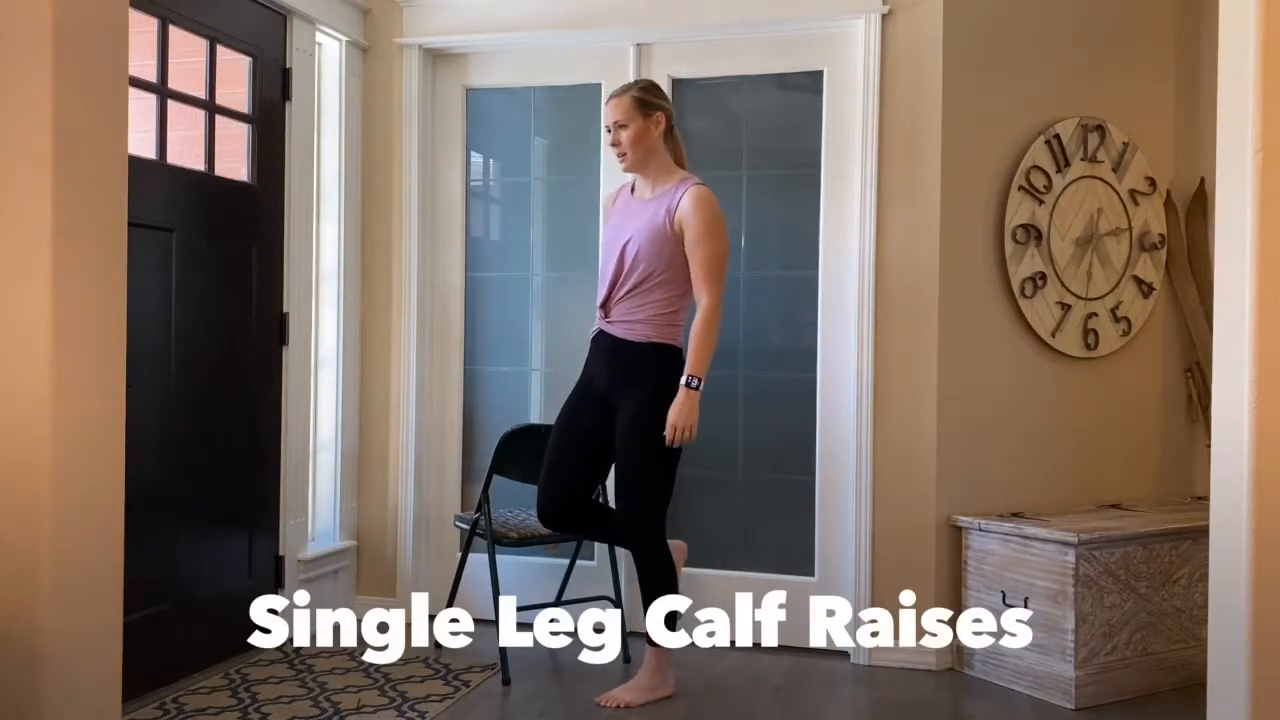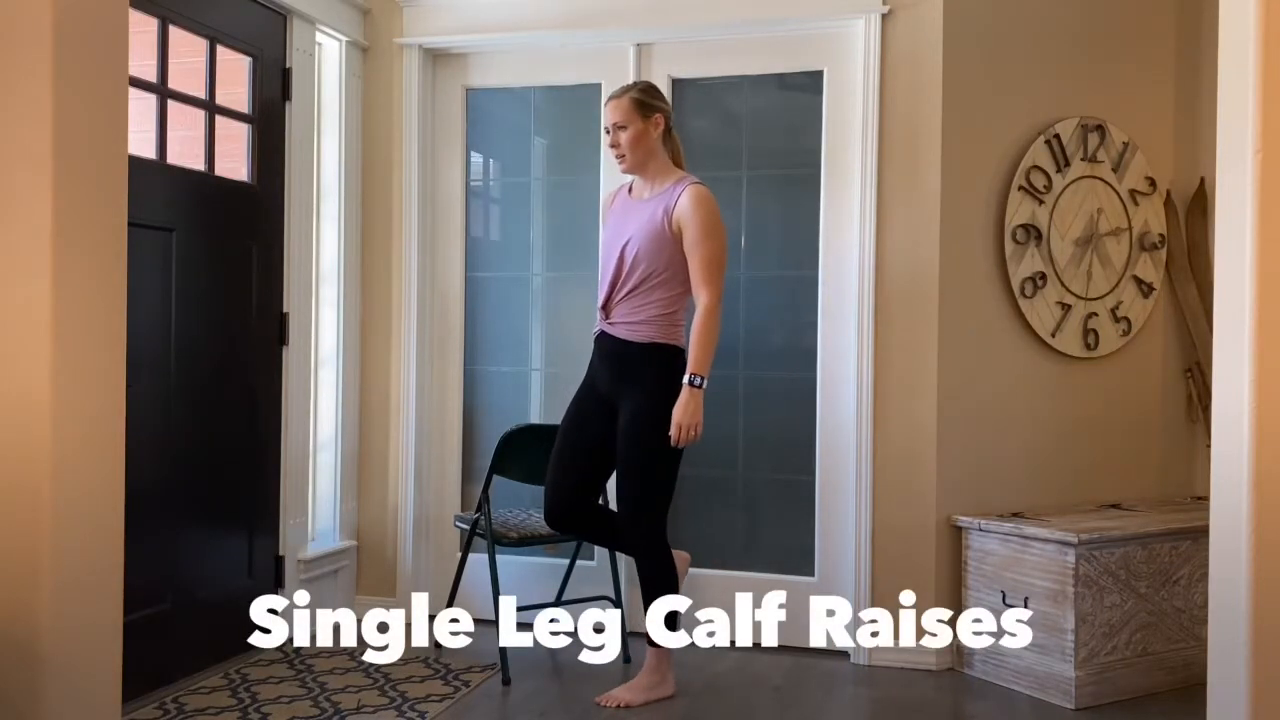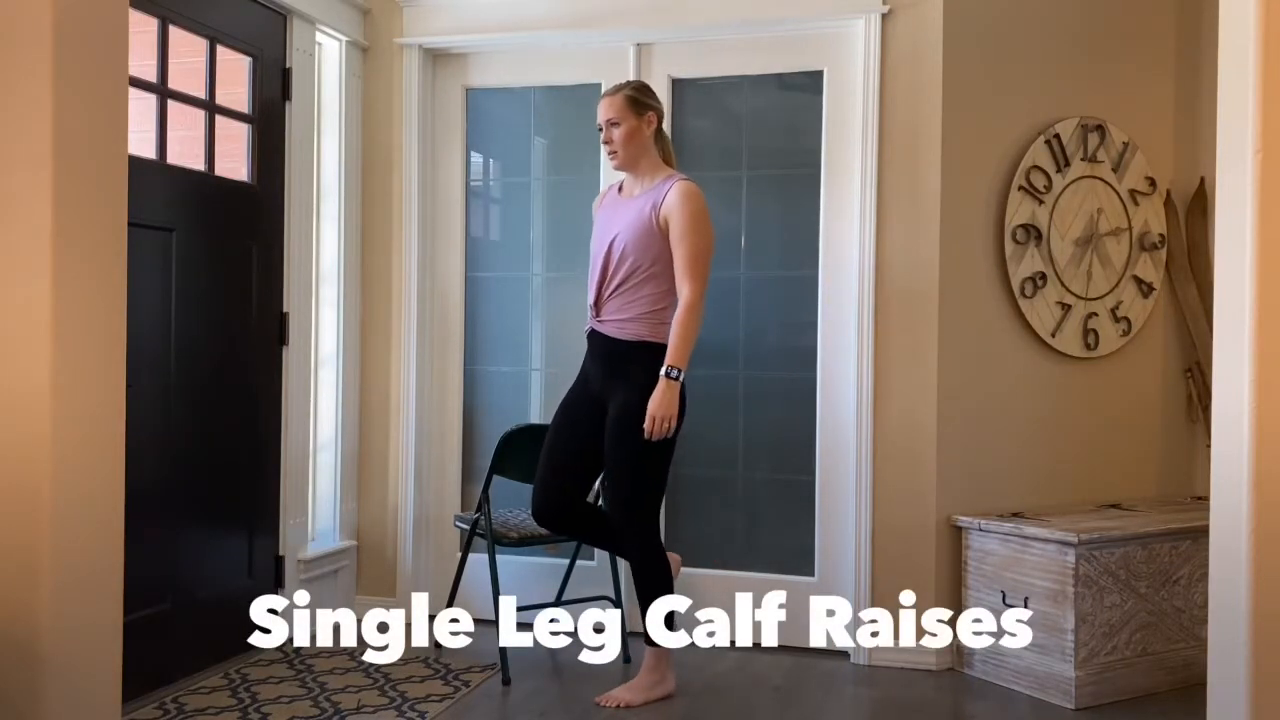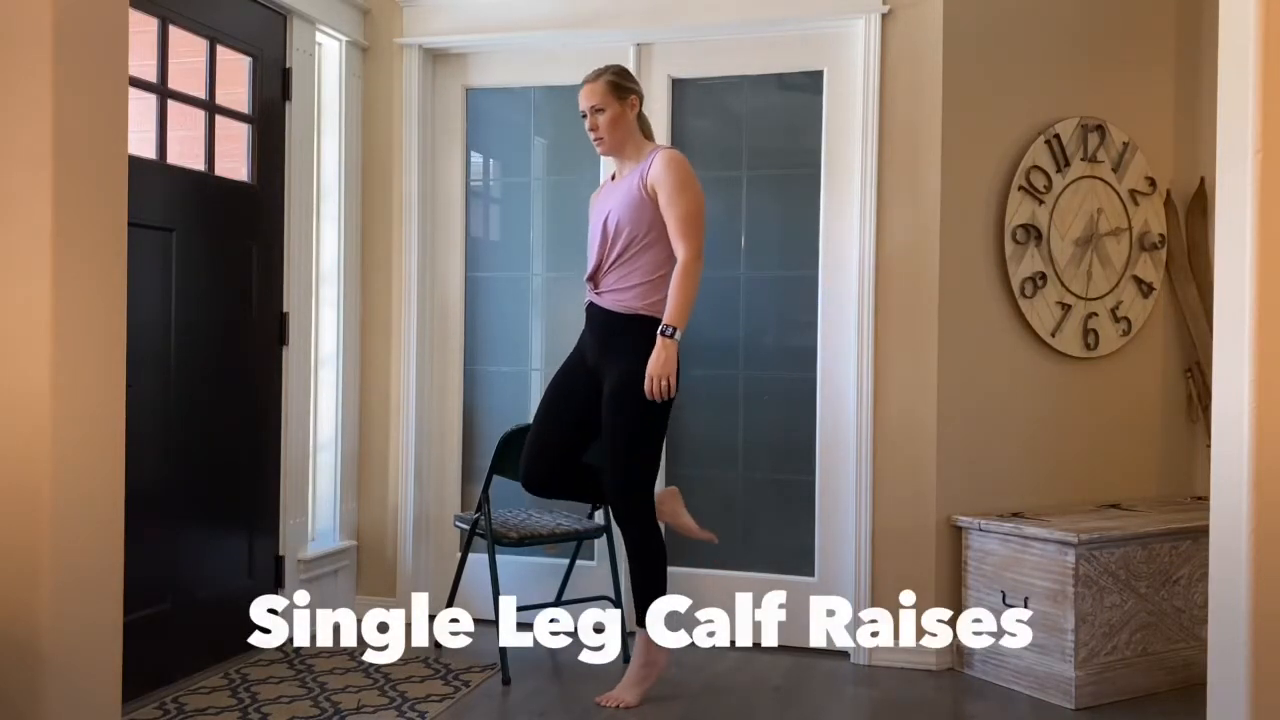
dt=0.4s
person 1, frame 1
left shoulder: (693, 201)
right shoulder: (616, 200)
left elbow: (708, 305)
left wrist: (689, 390)
left hip: (651, 371)
right hip: (601, 363)
left knee: (639, 520)
right knee: (557, 504)
left ankle: (658, 671)
right ankle: (663, 553)
person 1, frame 2
left shoulder: (690, 200)
right shoulder: (614, 201)
left elbow: (707, 303)
left wrist: (693, 388)
left hip: (654, 372)
right hip: (604, 365)
left knee: (639, 520)
right knee: (563, 506)
left ankle: (658, 671)
right ankle: (665, 561)
person 1, frame 3
left shoulder: (679, 196)
right shoulder: (605, 201)
left elbow: (690, 297)
left wrist: (670, 381)
left hip: (643, 369)
right hip: (597, 365)
left knee: (632, 520)
right knee: (552, 504)
left ankle: (658, 669)
right ankle: (658, 564)
person 1, frame 4
left shoulder: (665, 165)
right shoulder: (602, 191)
left elbow: (688, 257)
left wrist: (668, 340)
left hip: (638, 342)
right hip: (594, 339)
left knee: (624, 499)
right knee: (540, 469)
left ankle: (649, 651)
right ankle: (659, 504)
